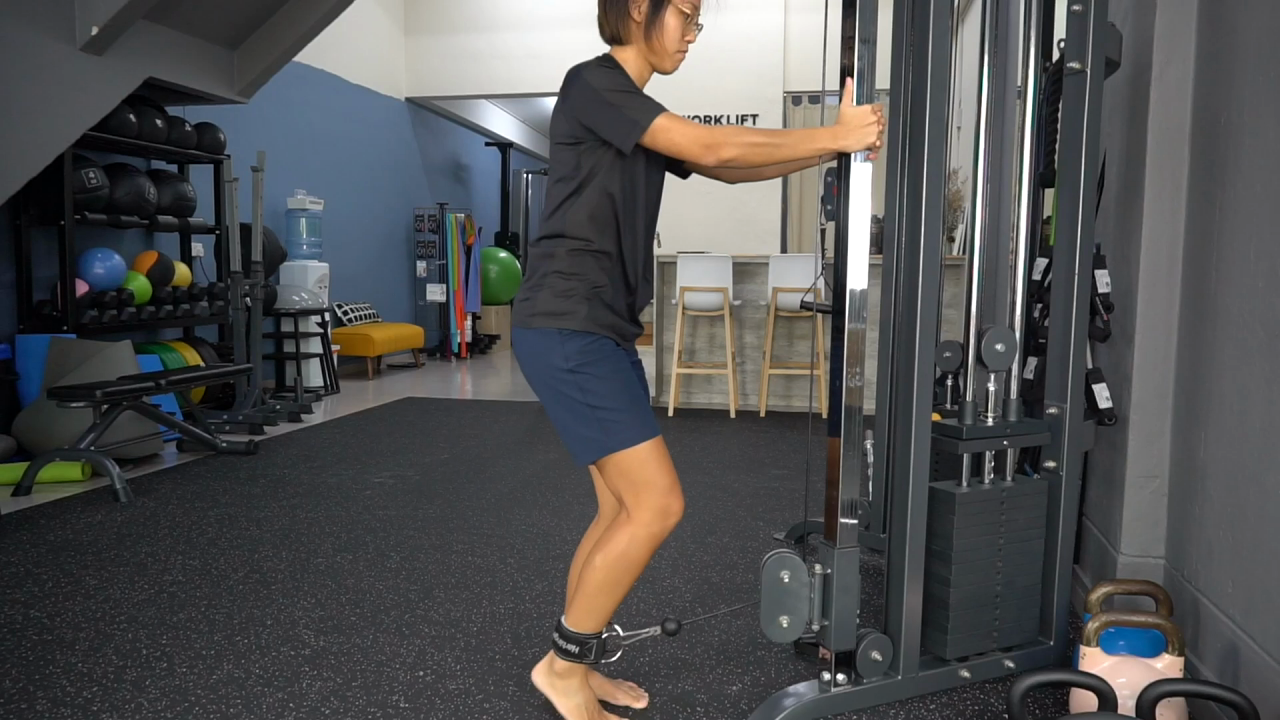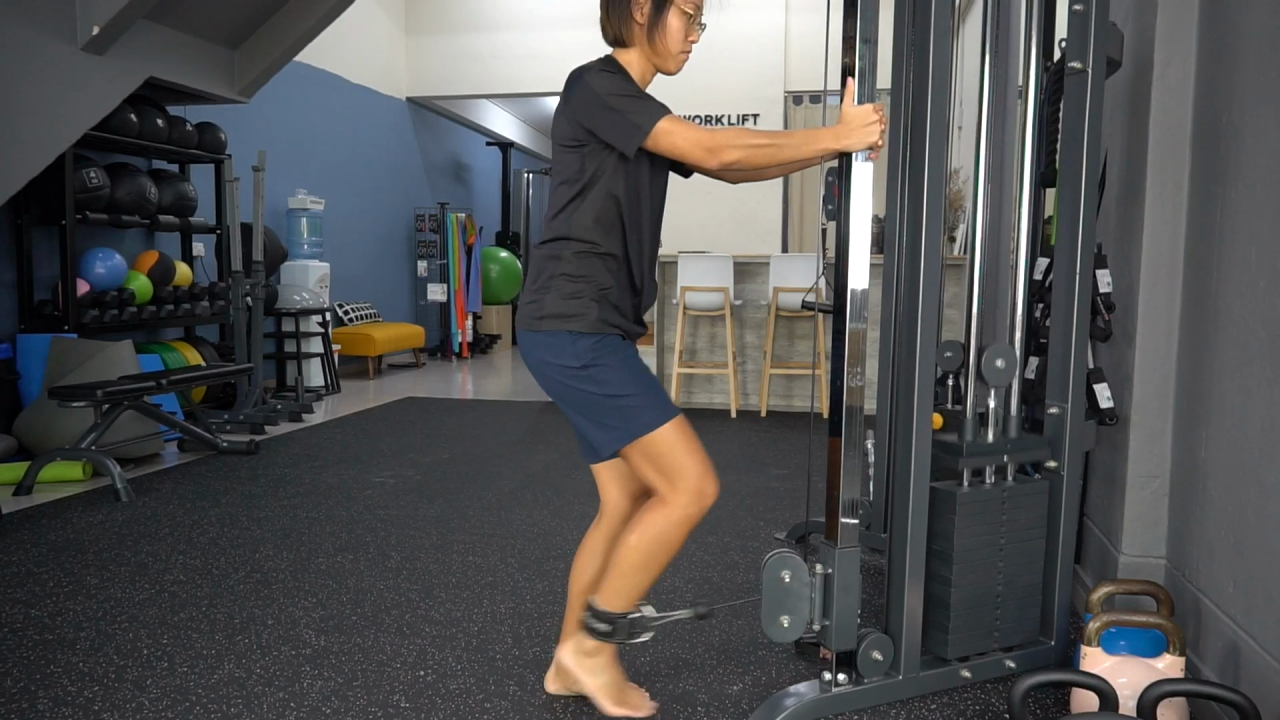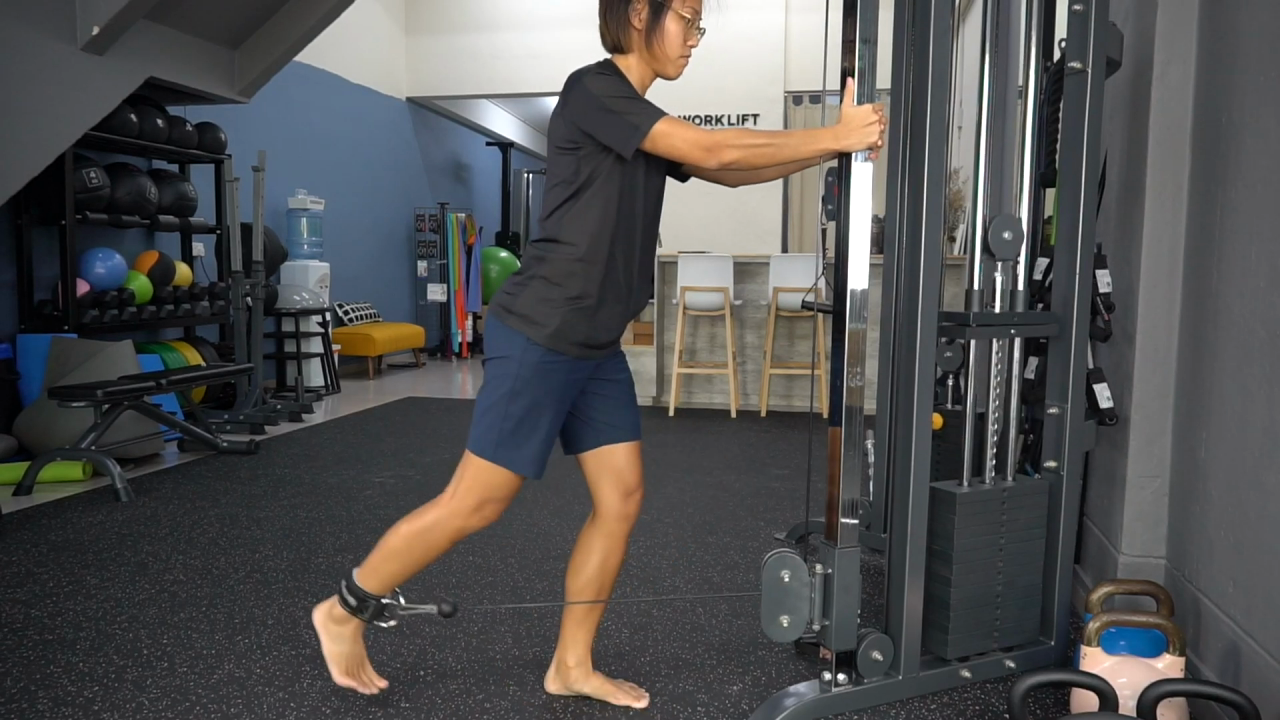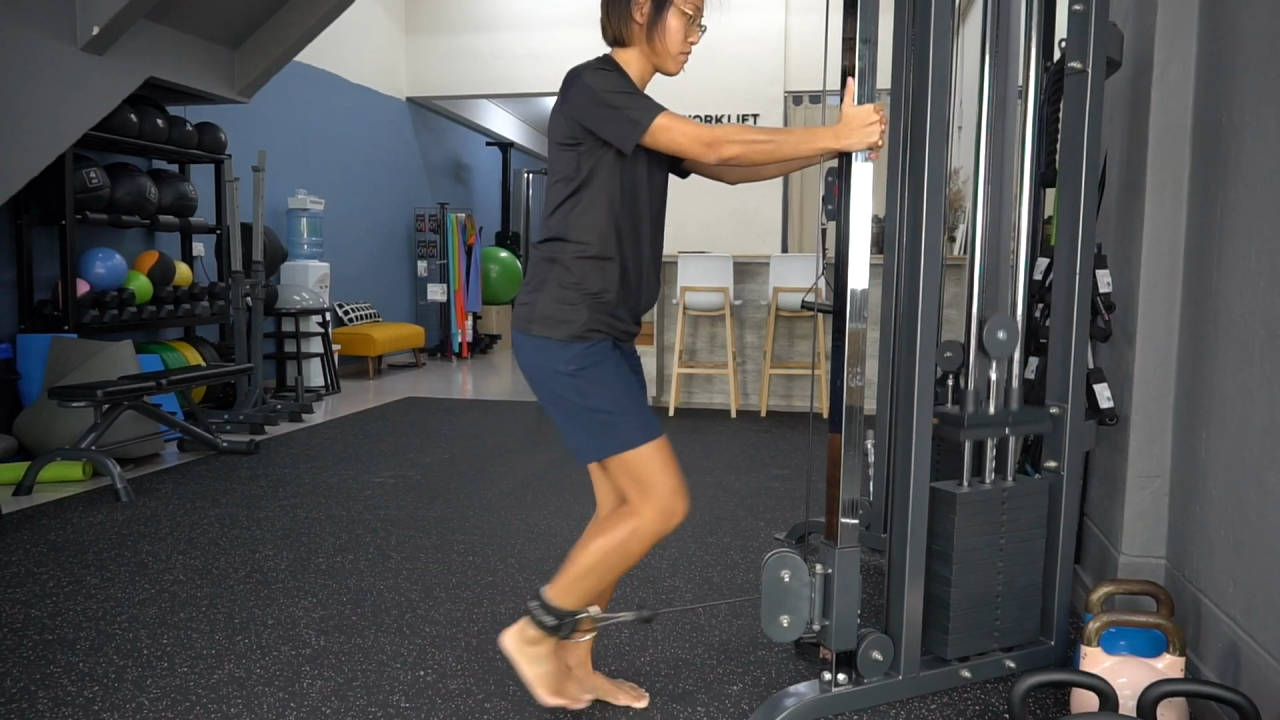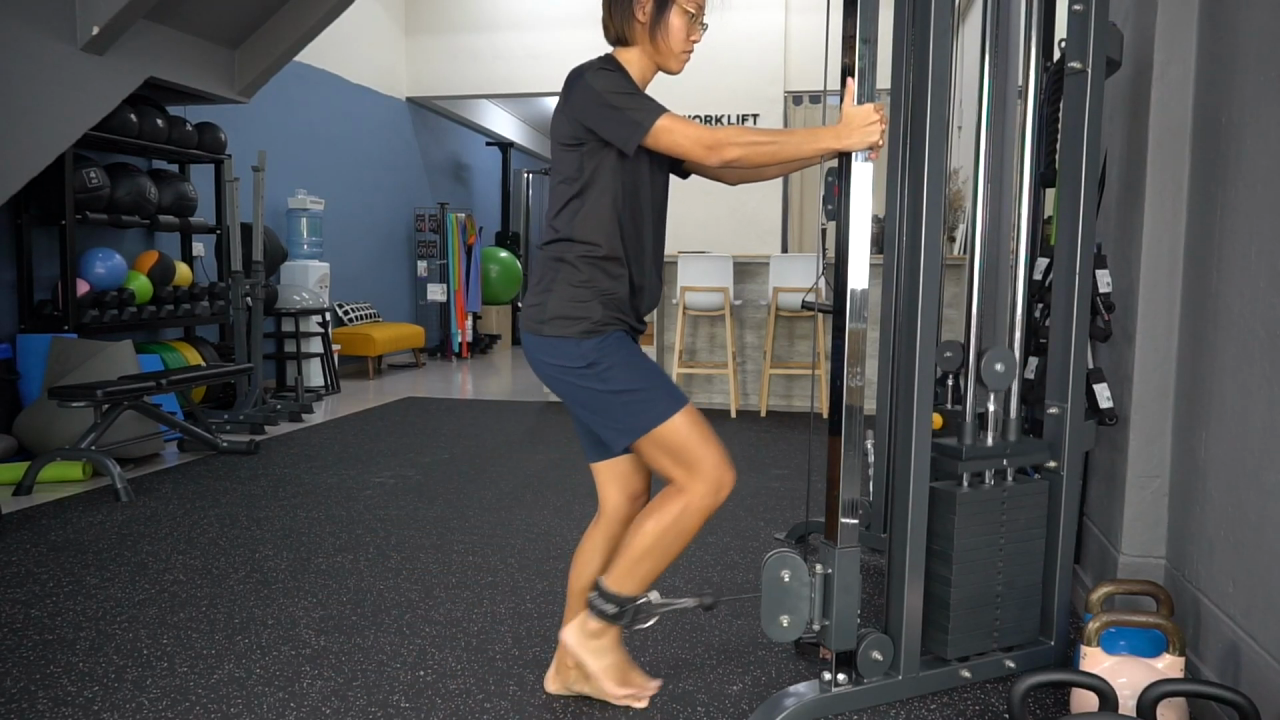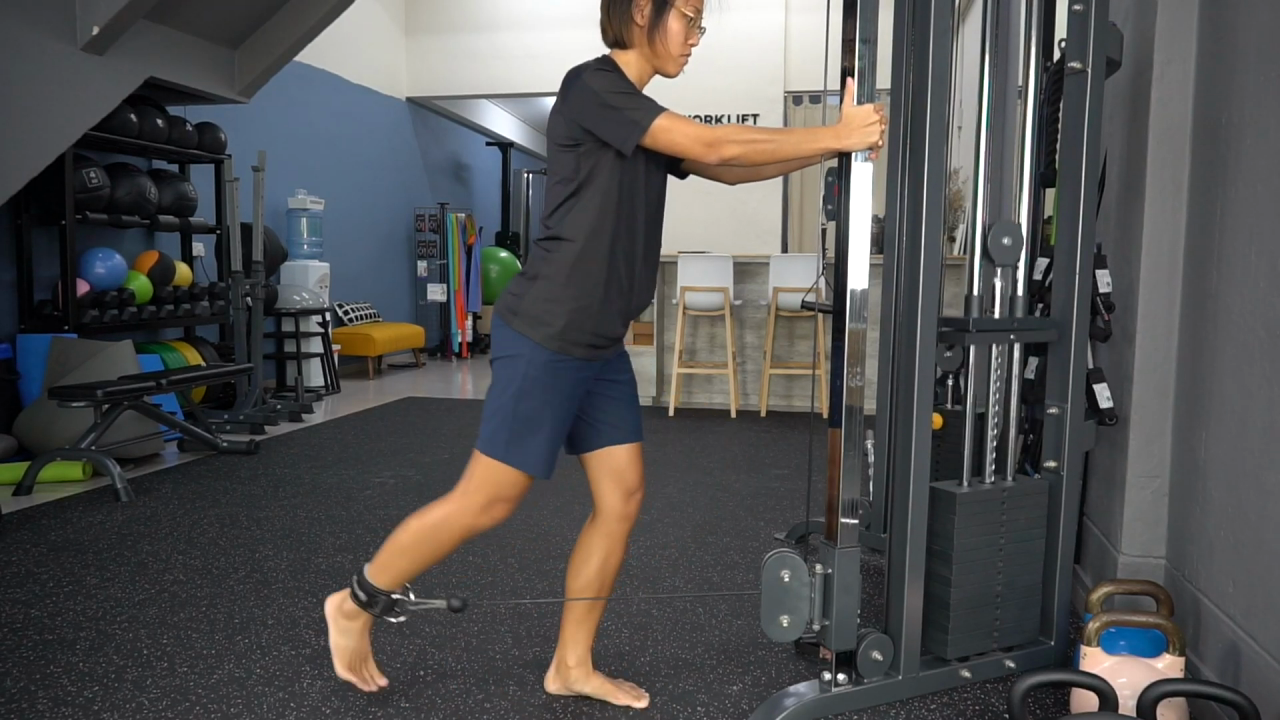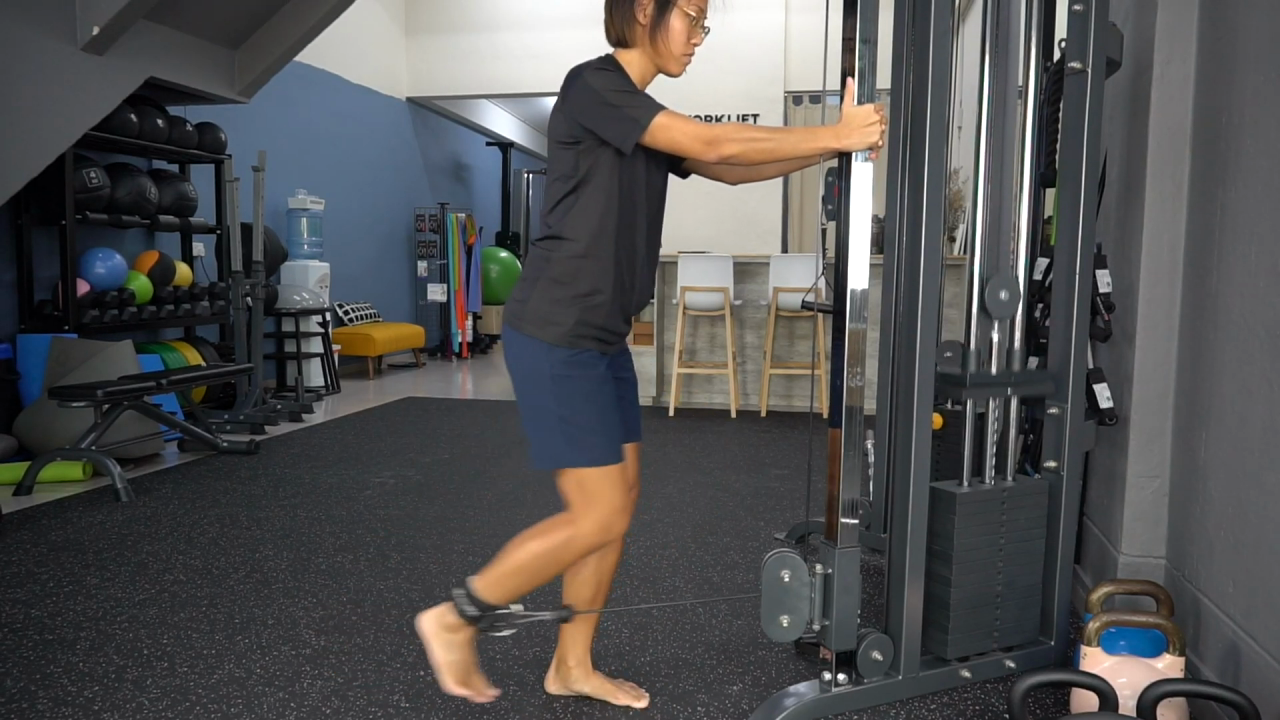
dt=0.7s
person 1, frame 1
left shoulder: (640, 115)
right shoulder: (592, 84)
left elbow: (725, 169)
right elbow: (711, 148)
left wrist: (836, 142)
right wrist: (836, 136)
left hip: (603, 331)
right hip: (566, 329)
left knee: (625, 507)
right knee: (656, 505)
right ankle: (564, 660)
person 1, frame 2
left shoulder: (639, 109)
right shoulder: (594, 86)
left elbow: (728, 169)
right elbow: (713, 152)
left wrist: (836, 139)
right wrist: (835, 137)
left hip: (602, 332)
right hip: (572, 330)
left knee: (629, 502)
right knee: (690, 488)
left ankle: (580, 658)
right ankle: (590, 643)
person 1, frame 3
left shoulder: (642, 121)
right shoulder: (593, 90)
left elbow: (726, 171)
right elbow: (712, 151)
left wrist: (827, 144)
right wrist: (832, 138)
left hip: (594, 344)
right hip: (540, 334)
left knee: (622, 500)
right knee: (474, 504)
left ankle: (573, 665)
right ankle: (344, 610)
person 1, frame 4
left shoulder: (641, 113)
right shoulder: (592, 85)
left elbow: (727, 169)
right elbow: (712, 147)
left wrist: (834, 143)
right wrist: (835, 136)
left hip: (602, 334)
right hip: (565, 333)
left knee: (627, 502)
right knee: (660, 503)
left ankle: (573, 664)
right ankle: (538, 630)
person 1, frame 5
left shoulder: (637, 111)
right shoulder: (595, 85)
left elbow: (729, 170)
right elbow: (713, 148)
left wrist: (835, 141)
right wrist: (835, 137)
left hip: (601, 333)
right hip: (576, 330)
left knee: (627, 499)
right knee: (706, 477)
left ankle: (571, 666)
right ankle: (598, 621)
person 1, frame 6
left shoulder: (642, 115)
right shoulder: (591, 87)
left elbow: (724, 170)
right elbow: (712, 146)
left wrist: (831, 144)
right wrist: (832, 136)
left hip: (598, 343)
right hip: (546, 335)
left knee: (622, 498)
right knee: (485, 502)
left ankle: (572, 665)
right ankle: (354, 607)
person 1, frame 7
left shoulder: (645, 118)
right shoulder: (592, 85)
left elbow: (727, 169)
right elbow: (713, 145)
left wrist: (829, 143)
right wrist: (832, 137)
left hip: (600, 337)
right hip: (556, 335)
left knee: (617, 502)
right knee: (596, 518)
left ankle: (572, 666)
right ankle: (455, 618)
